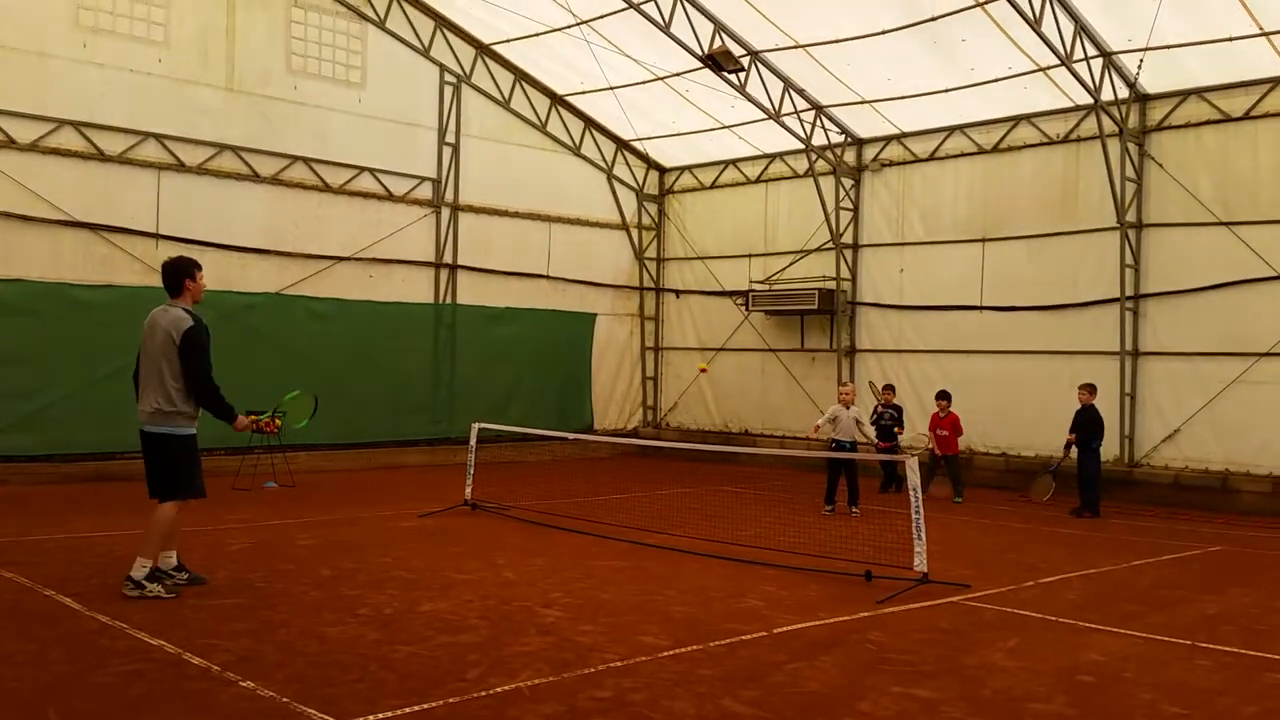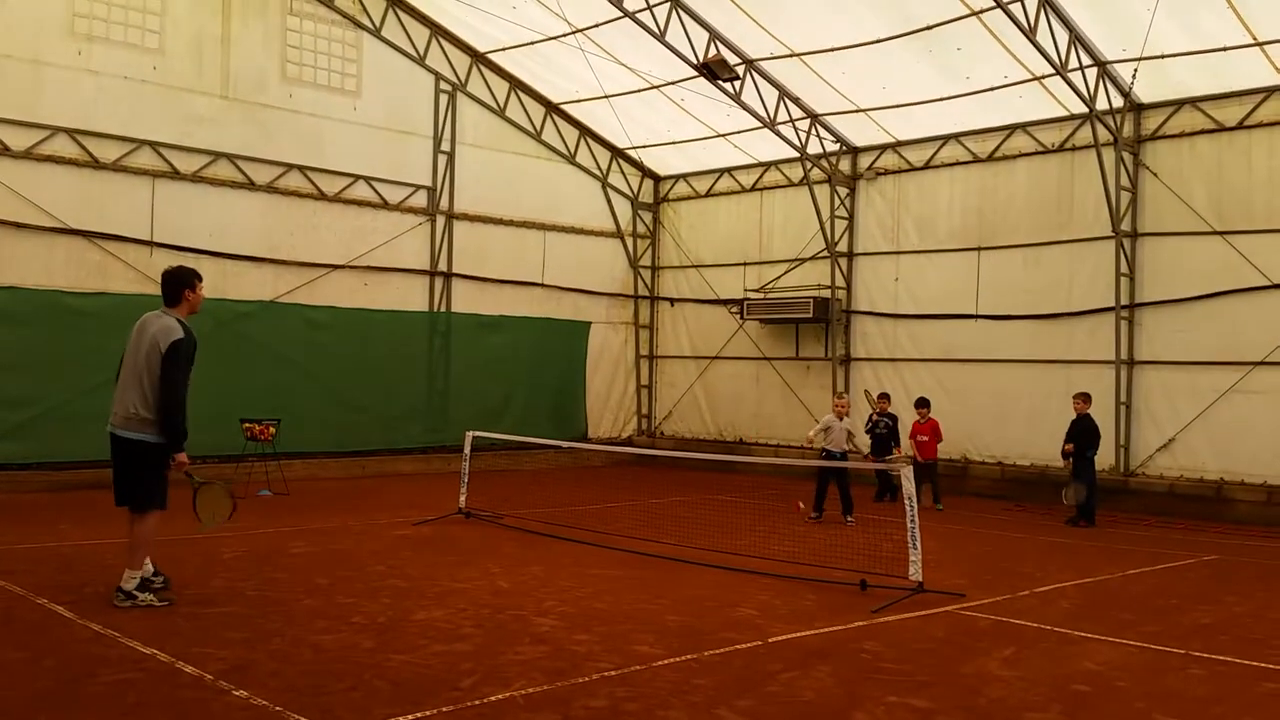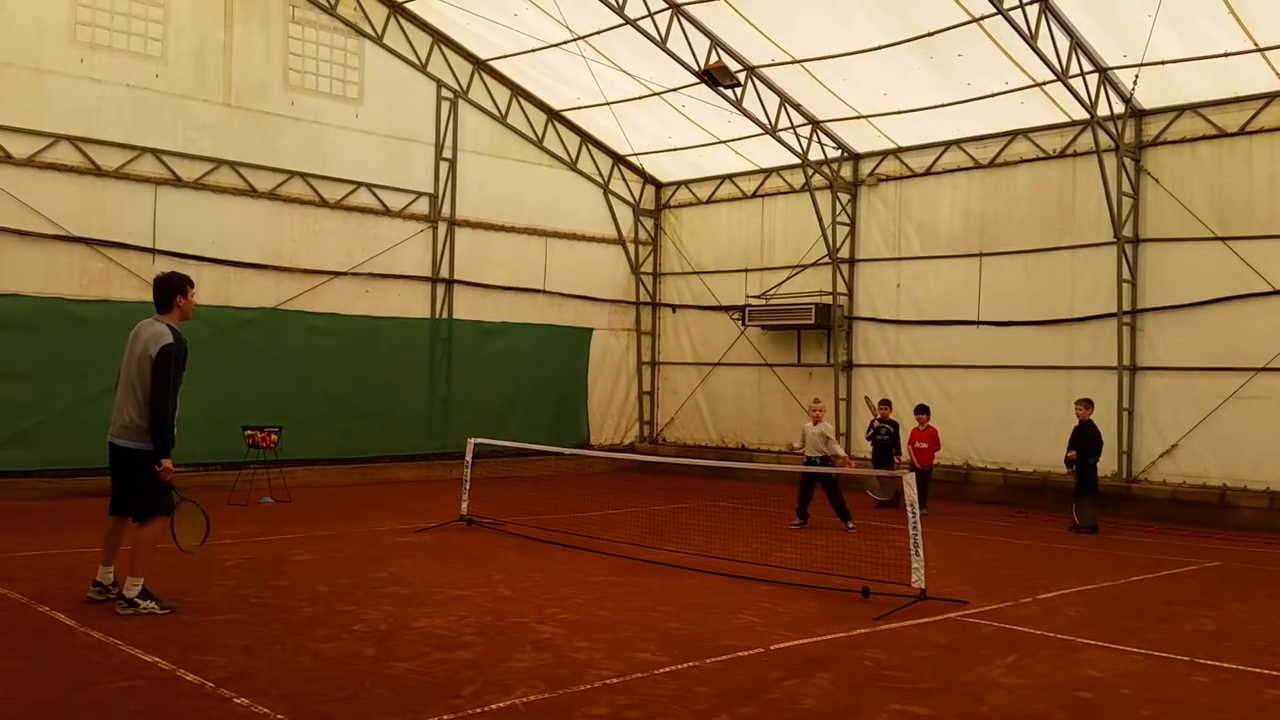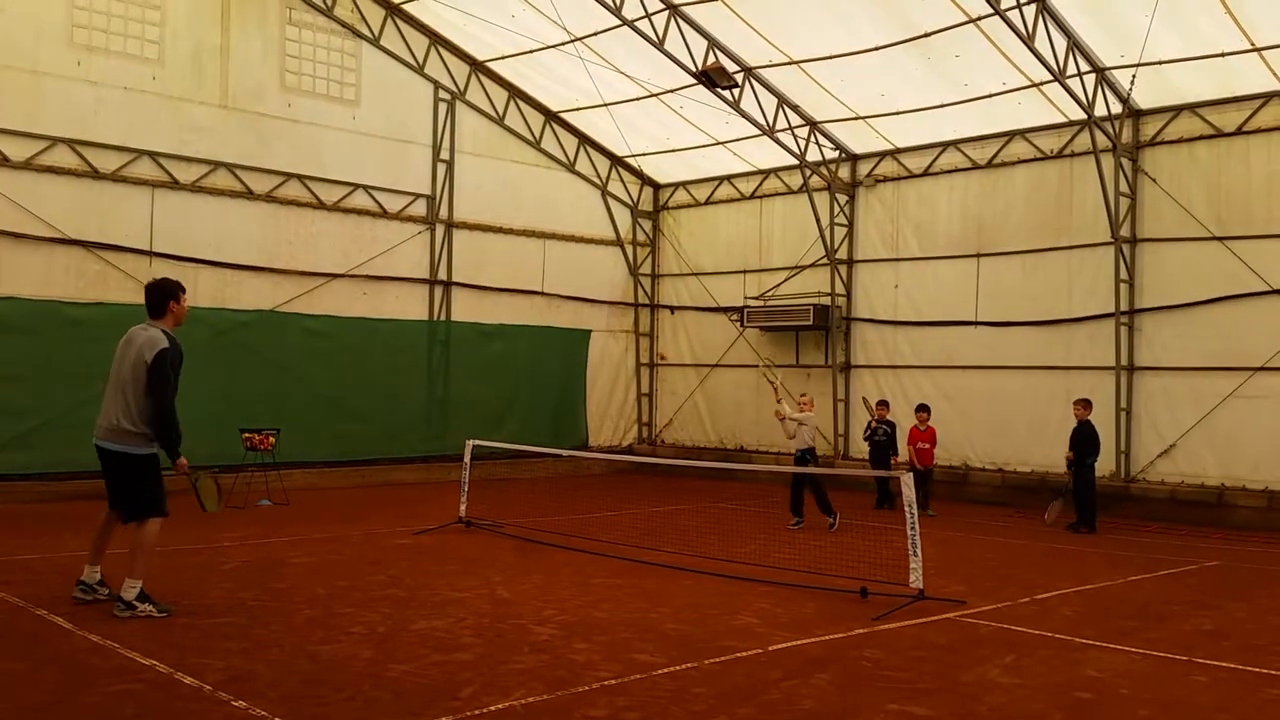
dt=0.3s
person 1, frame 1
left shoulder: (153, 318)
right shoulder: (191, 325)
left elbow: (139, 373)
right elbow: (202, 383)
right wrist: (231, 416)
left hip: (151, 423)
right hip: (174, 426)
left knee: (173, 497)
right knee: (173, 499)
left ankle: (169, 565)
right ankle: (139, 576)
person 1, frame 2
left shoulder: (145, 321)
right shoulder: (180, 337)
left elbow: (124, 375)
right elbow: (173, 397)
right wrist: (178, 446)
left hip: (121, 427)
right hip: (146, 433)
left knee: (140, 506)
right knee: (148, 509)
left ankle: (143, 571)
right ankle: (130, 586)
person 1, frame 3
left shoulder: (141, 329)
right shoulder: (171, 342)
right elbow: (163, 403)
right wrist: (164, 453)
left hip: (120, 436)
right hip: (143, 442)
left knee: (121, 512)
right knee: (153, 516)
left ankle: (103, 581)
right ankle: (132, 594)
person 1, frame 4
left shoulder: (133, 335)
right shoulder: (166, 348)
right elbow: (163, 407)
right wrist: (175, 453)
left hip: (108, 438)
right hip: (135, 445)
left knee: (116, 510)
right knee: (151, 517)
left ankle: (89, 581)
right ankle: (130, 596)
